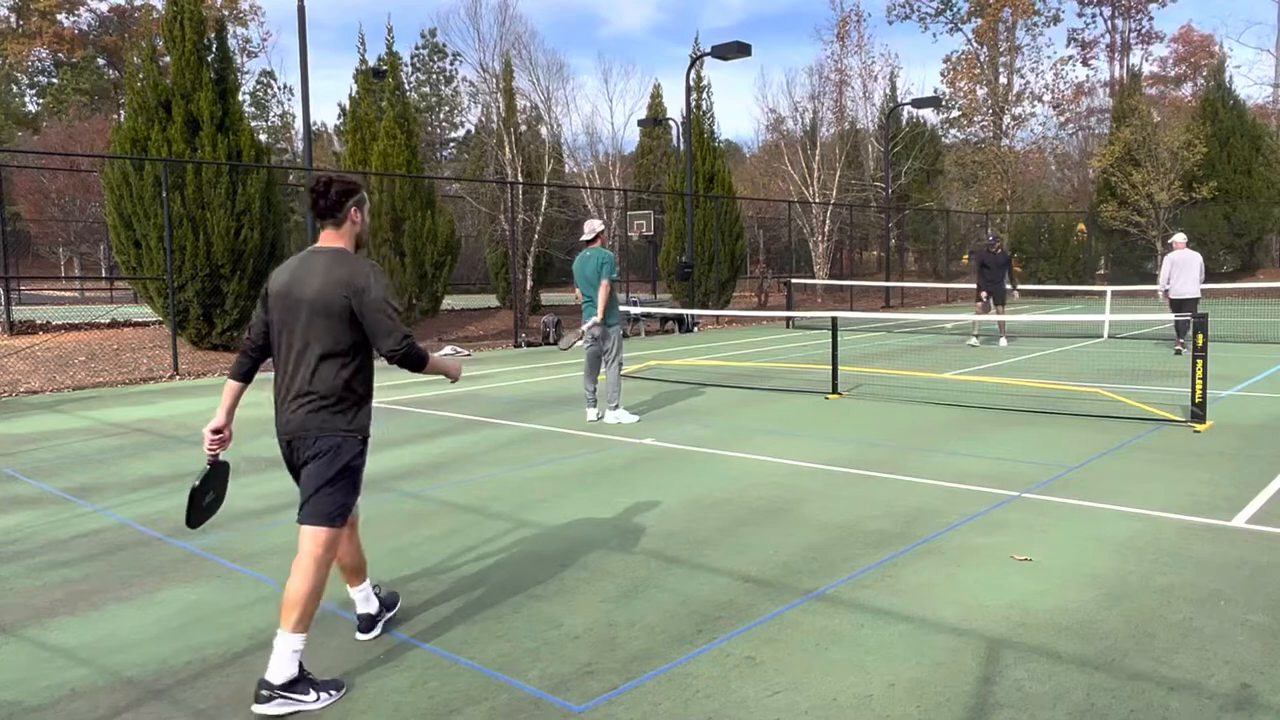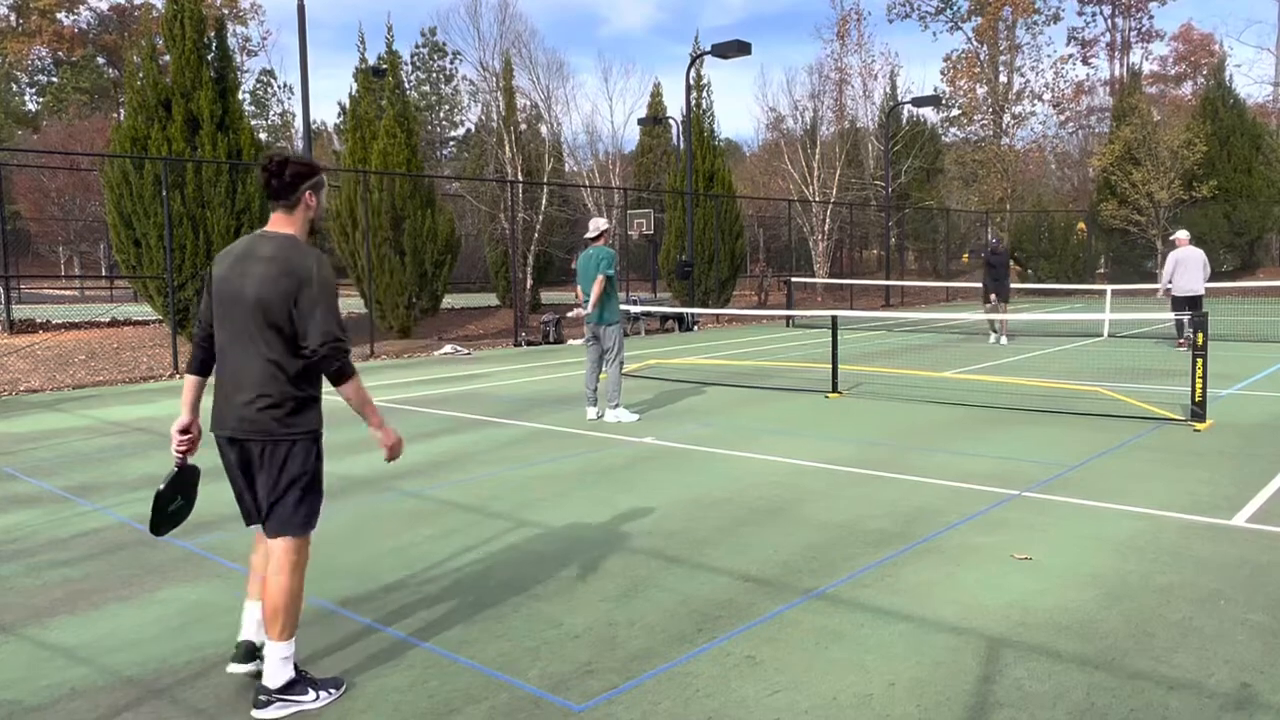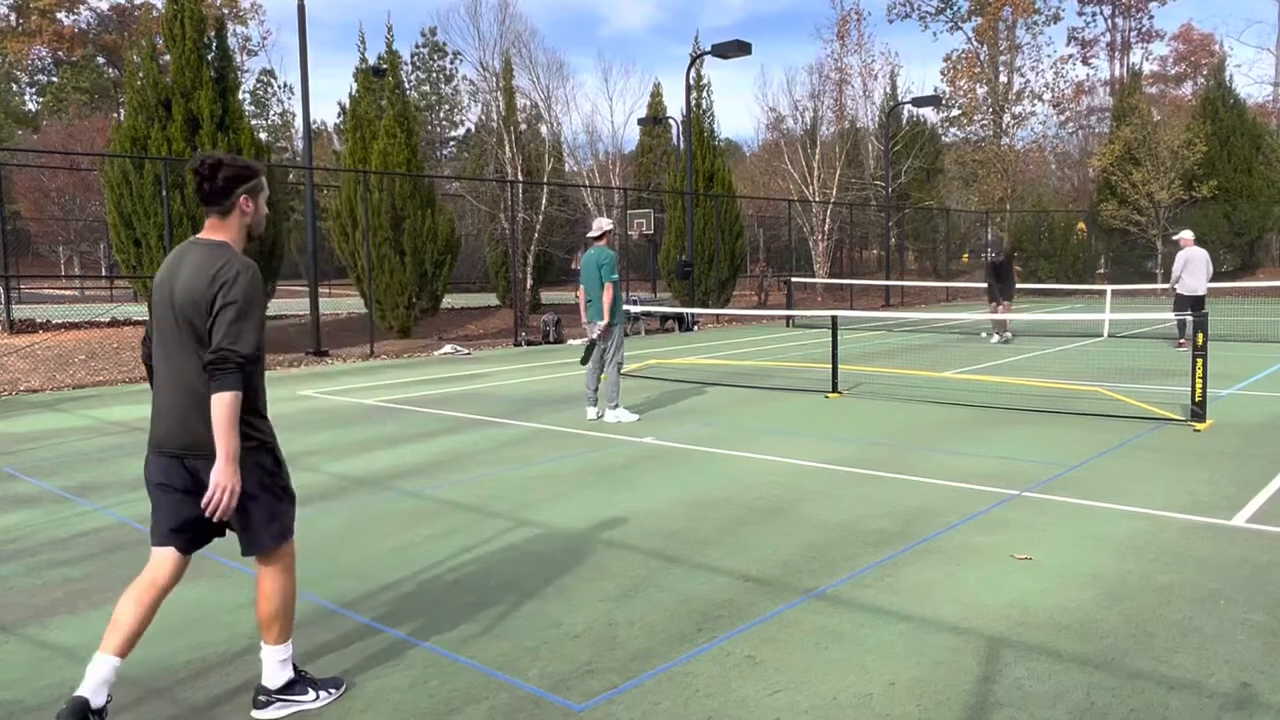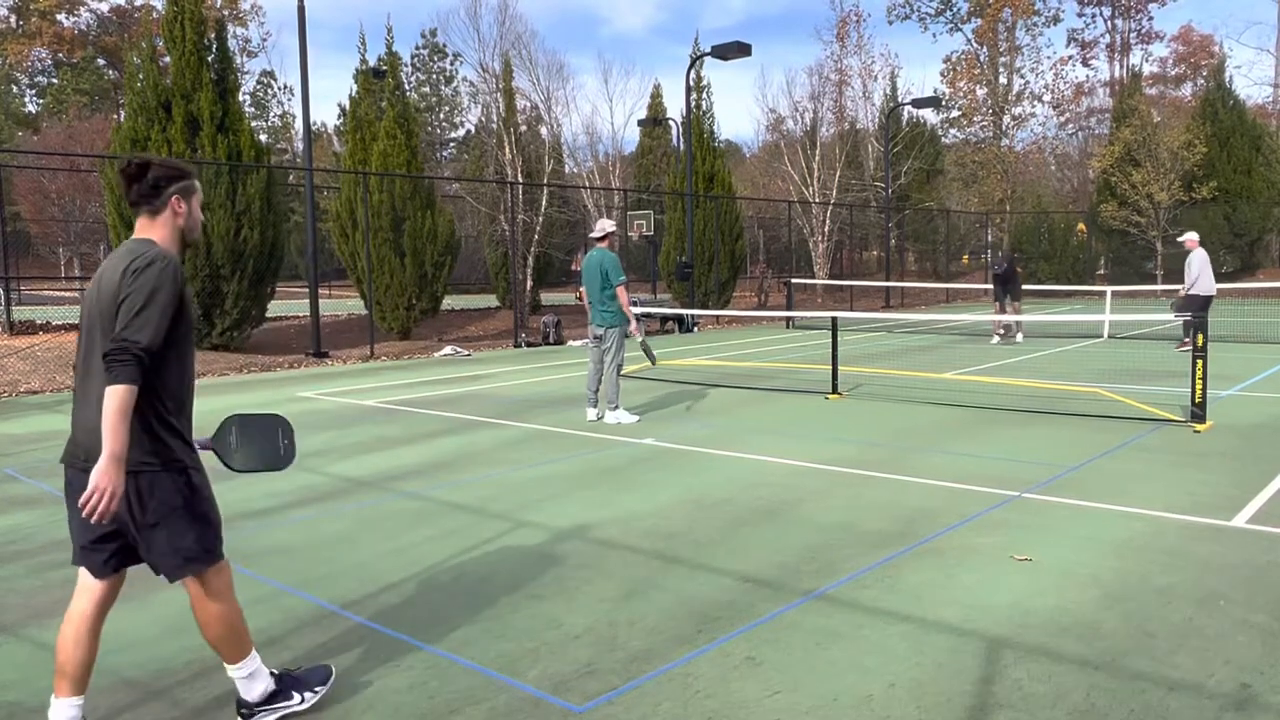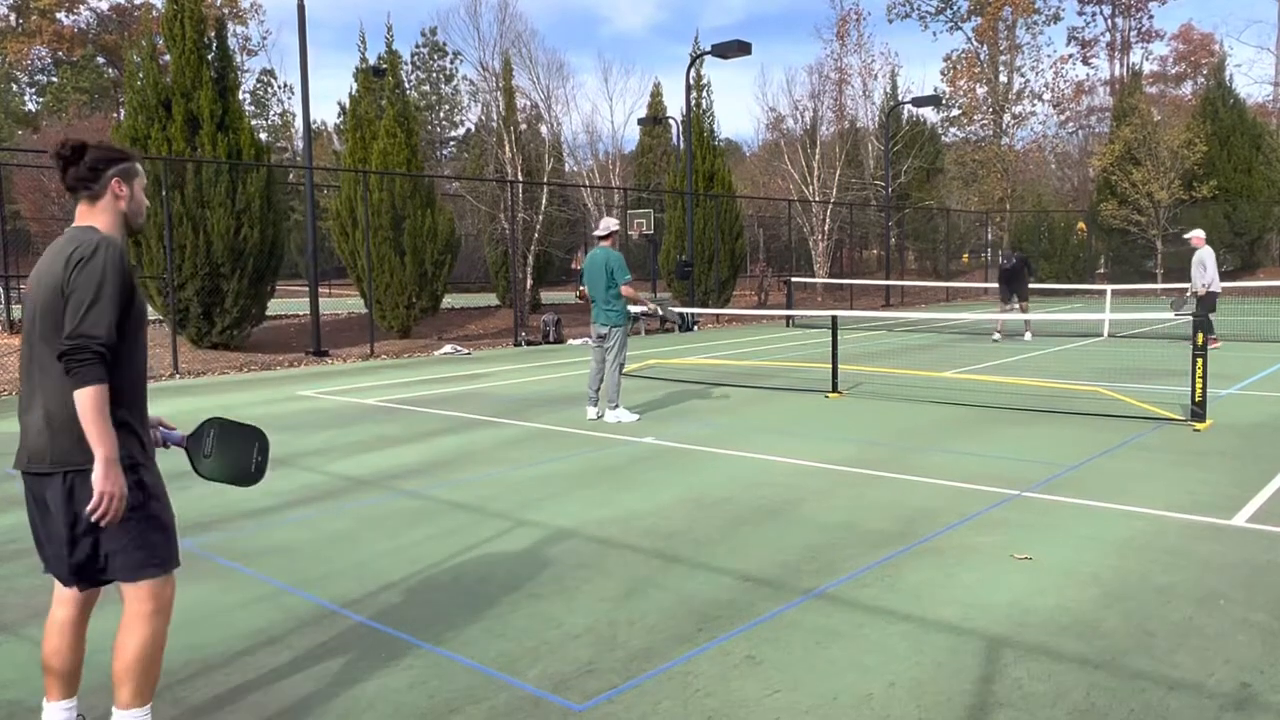
dt=0.2s
person 1, frame 1
left shoulder: (283, 275)
right shoulder: (362, 274)
left elbow: (251, 351)
right elbow: (399, 349)
left wrist: (223, 415)
right wrist: (445, 367)
left hip: (292, 427)
right hip: (335, 428)
left knee: (341, 517)
right knee: (318, 543)
left ankle: (369, 607)
person 1, frame 2
left shoulder: (227, 258)
right shoulder: (308, 264)
left elbow: (203, 346)
right elbow: (330, 357)
left wrist: (188, 413)
right wrist: (378, 424)
left hip: (232, 425)
right hip: (285, 427)
left knee: (270, 533)
right knee: (286, 546)
left ankle: (250, 642)
person 1, frame 3
left shoulder: (173, 264)
right shoulder: (236, 271)
left elbow: (154, 356)
right elbow: (228, 371)
right wrist: (230, 458)
left hip: (170, 444)
right hip: (229, 445)
left knee: (166, 561)
right knee: (275, 555)
person 1, frame 4
left shoulder: (114, 265)
right shoulder: (156, 265)
right elbow: (124, 362)
right wrist: (115, 457)
left hip: (86, 456)
right hip: (152, 458)
left knee: (95, 588)
right knee: (206, 574)
person 1, frame 5
left shoulder: (56, 255)
right shoulder: (102, 253)
right elbow: (85, 362)
left wrist: (137, 423)
right wrist: (110, 458)
left hip: (46, 459)
right hip: (97, 459)
left knee: (73, 594)
right knee: (149, 589)
person 2, frame 1
left shoulder: (578, 260)
right shoulder: (606, 256)
right elbow: (605, 286)
right wrist: (600, 314)
left hip: (588, 319)
right hip: (607, 320)
left knee: (591, 365)
right knee: (612, 365)
left ankle: (591, 409)
right ankle: (613, 410)
person 2, frame 2
left shoulder: (582, 257)
right shoulder: (608, 253)
right elbow: (599, 281)
right wrist: (590, 308)
left hip: (591, 320)
right hip: (609, 318)
left knee: (592, 364)
right knee: (613, 364)
left ankle: (592, 408)
right ankle: (613, 409)
person 2, frame 3
left shoulder: (586, 257)
right shoulder: (608, 255)
left elbow: (582, 289)
right elbow: (608, 289)
left wrist: (584, 314)
right wrist: (605, 318)
left hip: (592, 319)
right hip: (609, 319)
left knee: (594, 364)
right knee: (612, 364)
left ankle: (592, 408)
right ankle: (613, 409)
person 2, frame 4
left shoulder: (587, 258)
right shoulder: (610, 258)
right elbow: (621, 291)
right wrist: (632, 319)
left hip: (594, 321)
right hip: (611, 321)
left knee: (595, 365)
right knee: (612, 366)
left ankle: (592, 409)
right ankle: (612, 411)
person 2, frame 5
left shoulder: (589, 257)
right shoulder: (614, 257)
right elbow: (625, 290)
right wrist: (647, 303)
left hip: (596, 319)
right hip: (614, 319)
left knee: (597, 364)
right knee: (613, 365)
left ankle: (592, 407)
right ankle: (612, 410)
